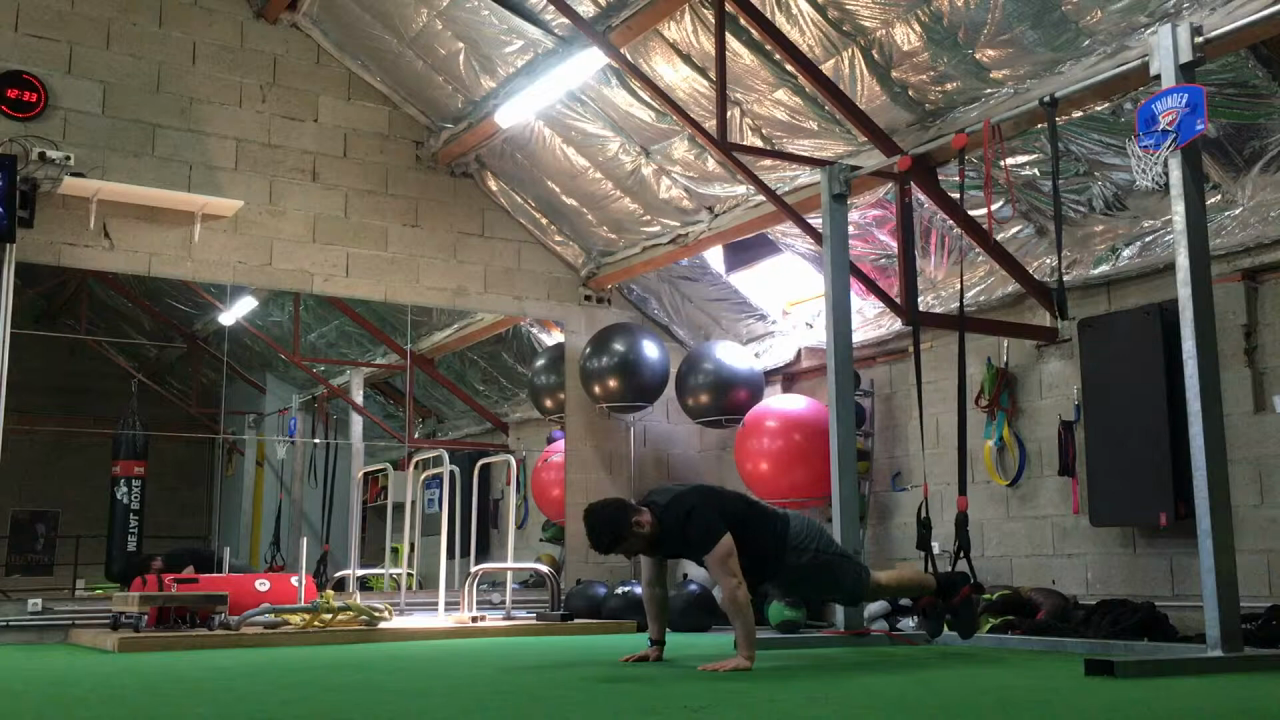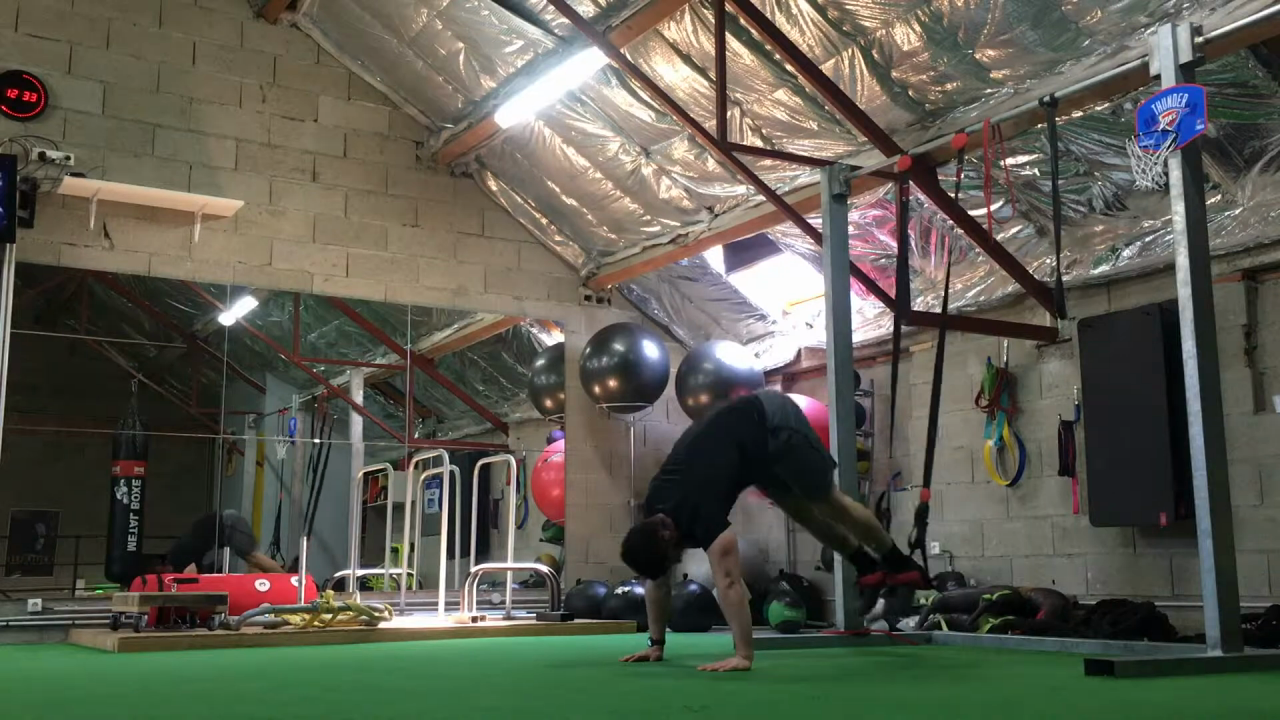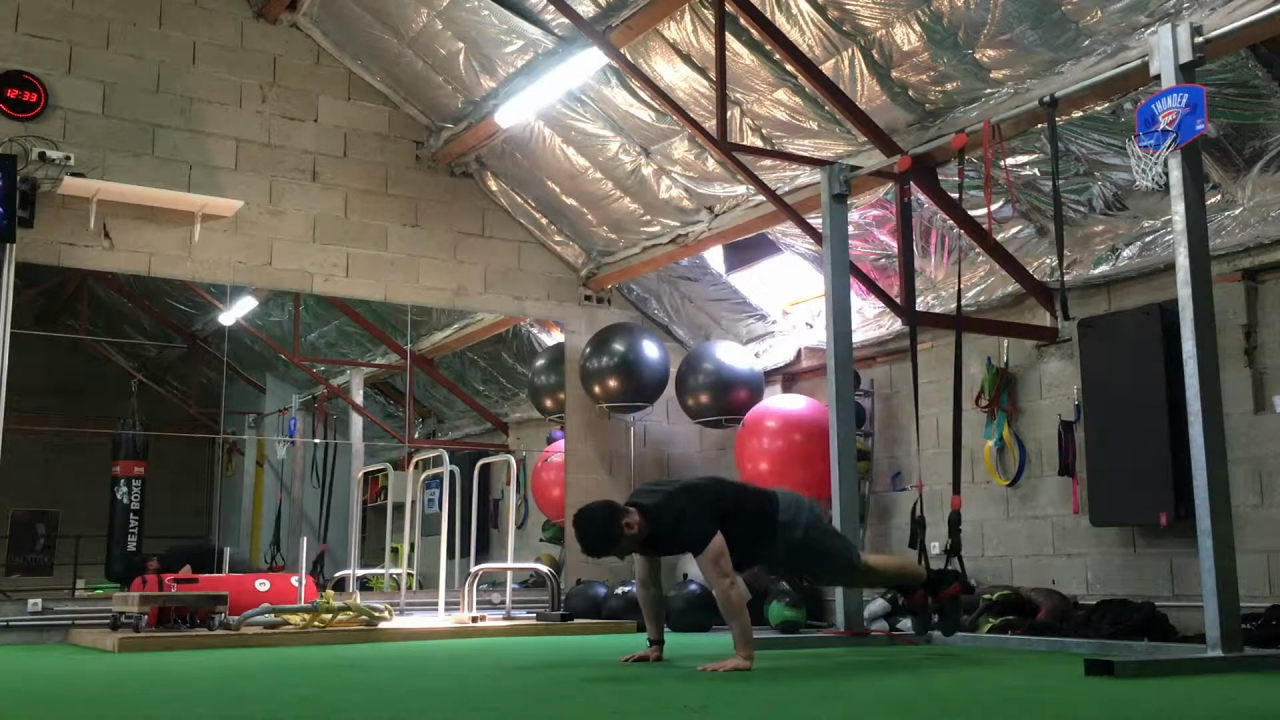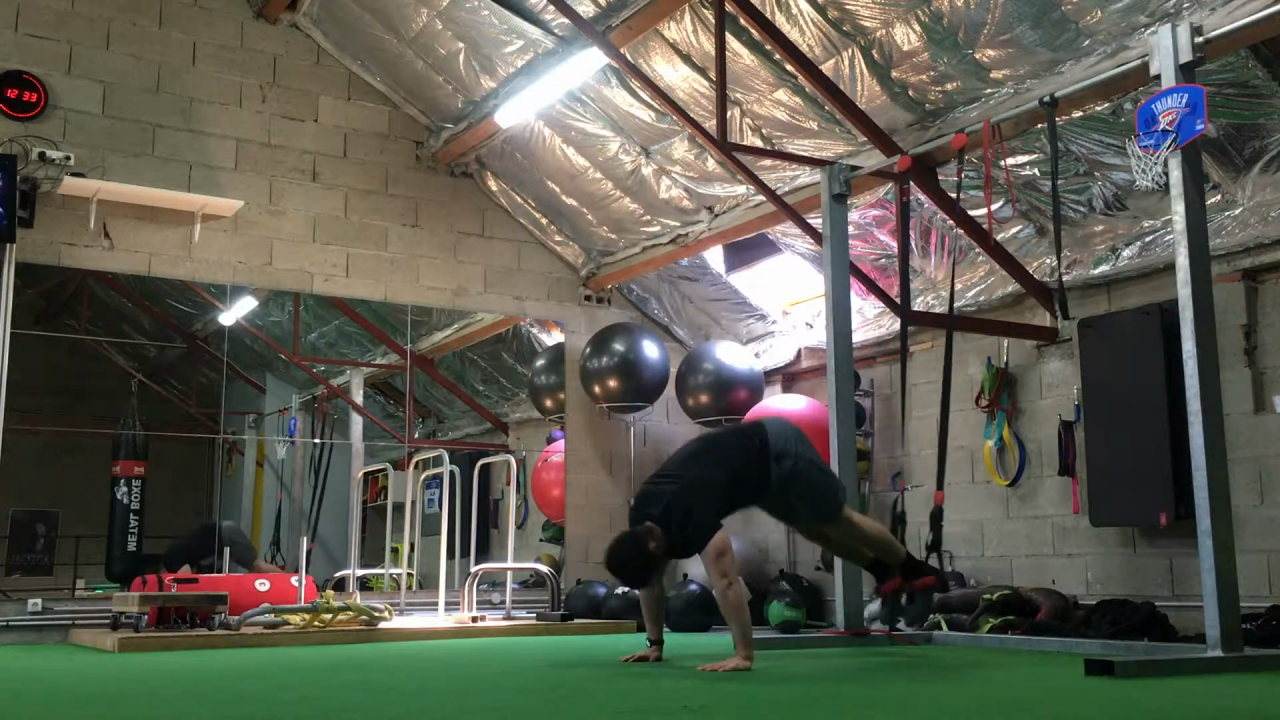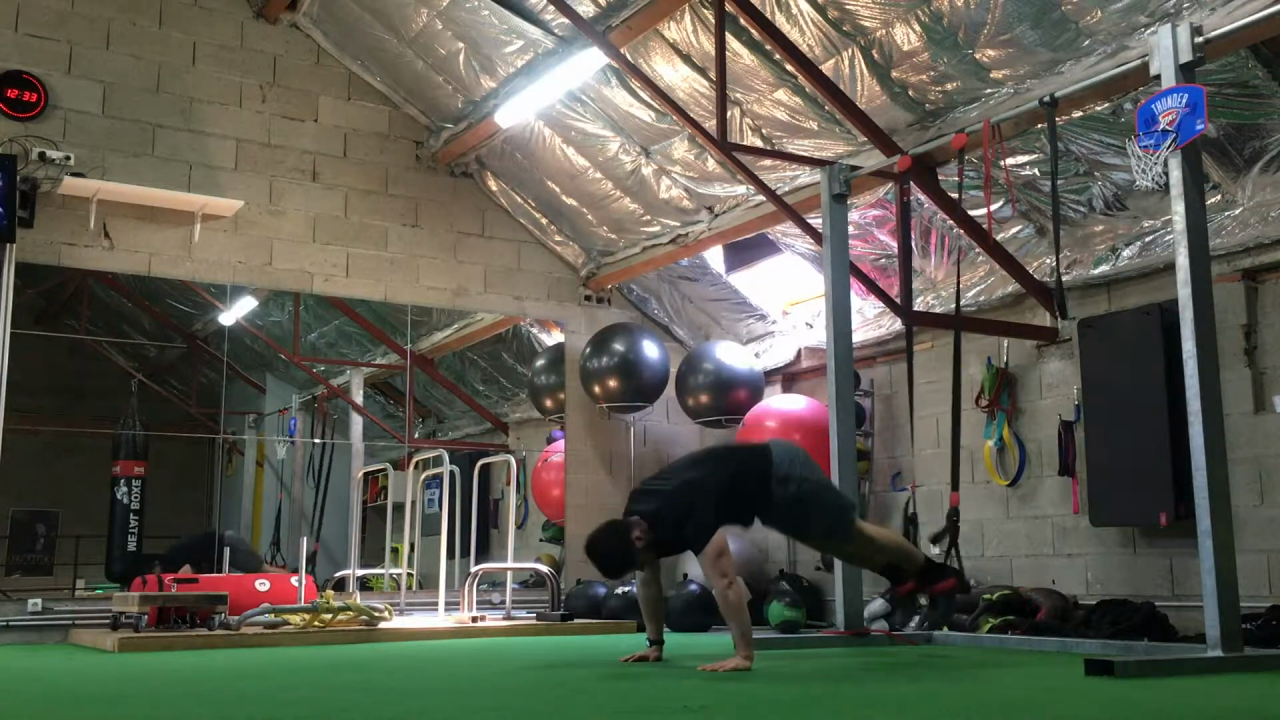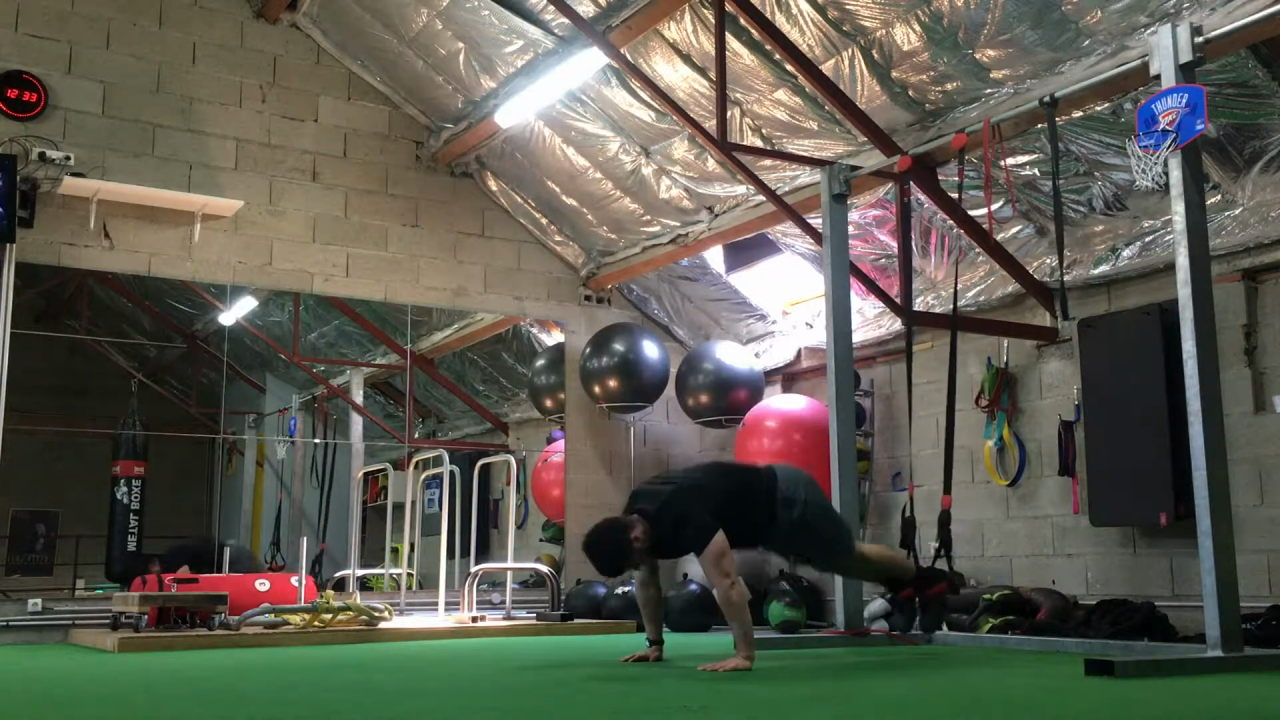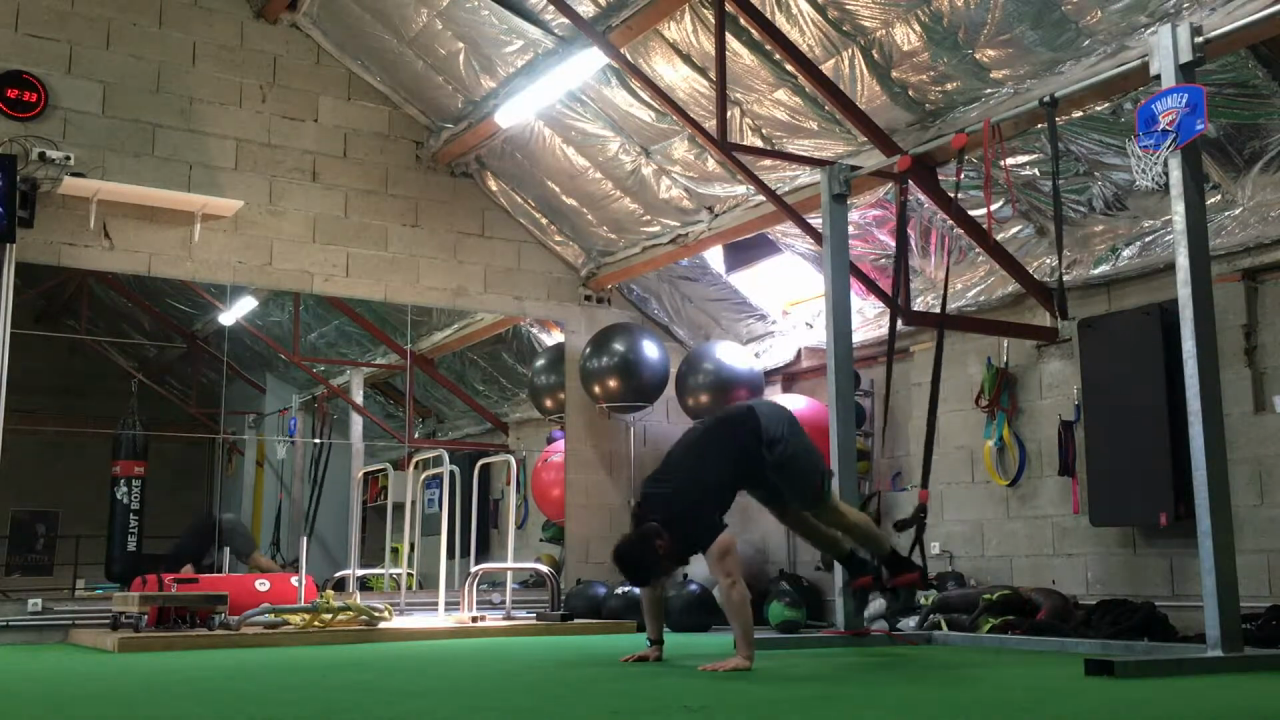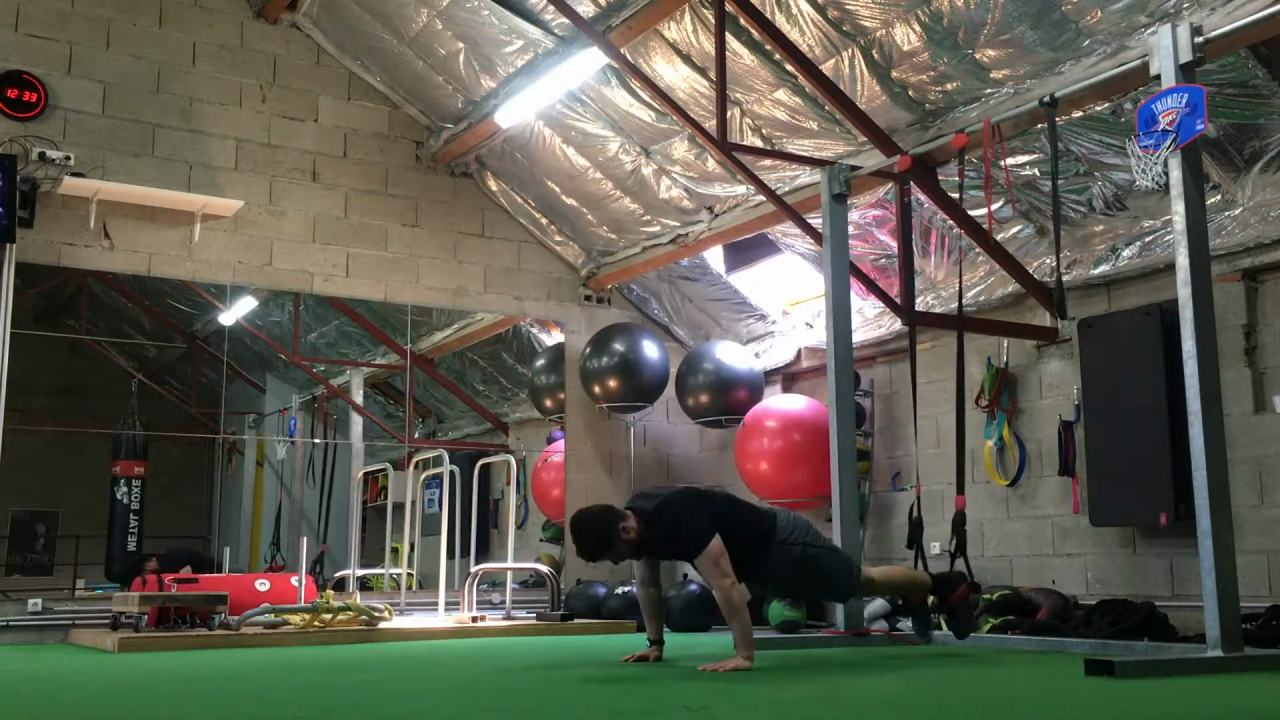
dt=0.5s
person 1, frame 1
left shoulder: (690, 513)
right shoulder: (650, 517)
left elbow: (732, 583)
right elbow: (653, 584)
left wrist: (745, 655)
right wrist: (656, 644)
left hip: (792, 546)
right hip: (775, 563)
left knee: (865, 587)
right knee: (862, 587)
left ankle: (950, 586)
right ankle: (925, 596)
person 1, frame 2
left shoulder: (699, 509)
right shoulder: (655, 511)
left elbow: (727, 582)
right elbow: (658, 582)
left wrist: (743, 656)
right wrist: (656, 644)
left hip: (774, 421)
right hip: (754, 435)
left knee: (827, 502)
right knee: (797, 507)
left ankle: (897, 563)
right ankle: (868, 566)
person 1, frame 3
left shoulder: (681, 513)
right shoulder: (641, 516)
left elbow: (724, 581)
right elbow: (648, 583)
left wrist: (743, 654)
right wrist: (656, 643)
left hip: (784, 522)
right hip: (765, 541)
left knee: (855, 569)
right knee: (840, 575)
left ankle: (940, 581)
right ankle: (910, 589)
person 1, frame 4
left shoulder: (689, 513)
right shoulder: (644, 517)
left elbow: (725, 582)
right elbow: (651, 583)
left wrist: (743, 656)
right wrist: (654, 645)
left hip: (778, 447)
right hip: (759, 463)
left knee: (836, 521)
right knee: (810, 526)
left ankle: (913, 570)
right ankle: (886, 574)
person 1, frame 5
left shoulder: (683, 511)
right shoulder: (637, 516)
left elbow: (725, 582)
right elbow: (648, 581)
left wrist: (743, 654)
right wrist: (655, 643)
left hip: (781, 470)
right hip: (764, 484)
left knee: (849, 534)
right knee: (823, 540)
left ankle: (936, 574)
right ankle: (901, 575)
person 1, frame 6
left shoulder: (682, 515)
right shoulder: (636, 521)
left elbow: (727, 582)
right elbow: (646, 582)
left wrist: (744, 653)
right wrist: (654, 643)
left hip: (787, 498)
right hip: (766, 514)
left knee: (848, 555)
right knee: (834, 561)
left ankle: (927, 580)
right ankle: (901, 584)
person 1, frame 7
left shoulder: (692, 516)
right shoulder: (647, 518)
left elbow: (730, 582)
right elbow: (652, 584)
left wrist: (743, 655)
right wrist: (654, 644)
left hip: (768, 430)
right hip: (742, 434)
left knee: (825, 509)
right knee: (792, 515)
left ankle: (898, 567)
right ankle: (860, 570)
person 1, frame 8
left shoulder: (678, 516)
right shoulder: (638, 519)
left elbow: (726, 583)
right elbow: (647, 582)
left wrist: (744, 654)
right wrist: (656, 643)
left hip: (781, 543)
right hip: (763, 559)
left knee: (858, 581)
right knee: (845, 584)
left ankle: (947, 585)
right ankle: (909, 593)
